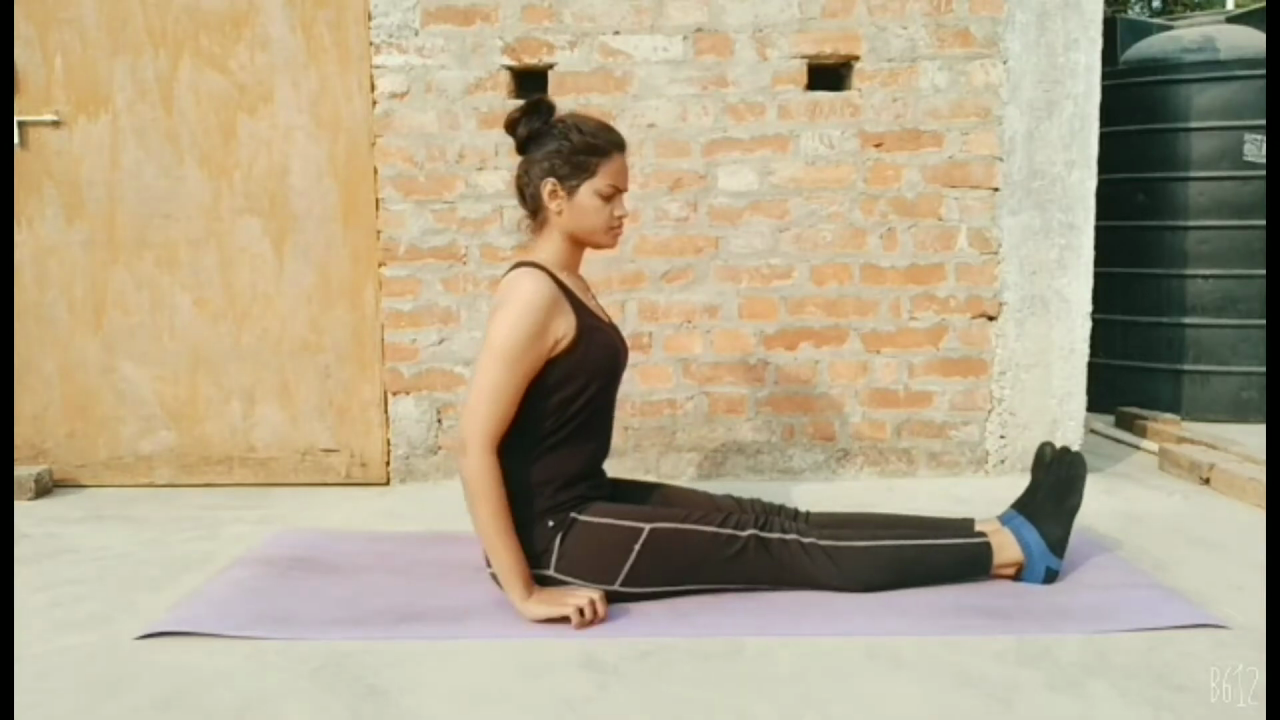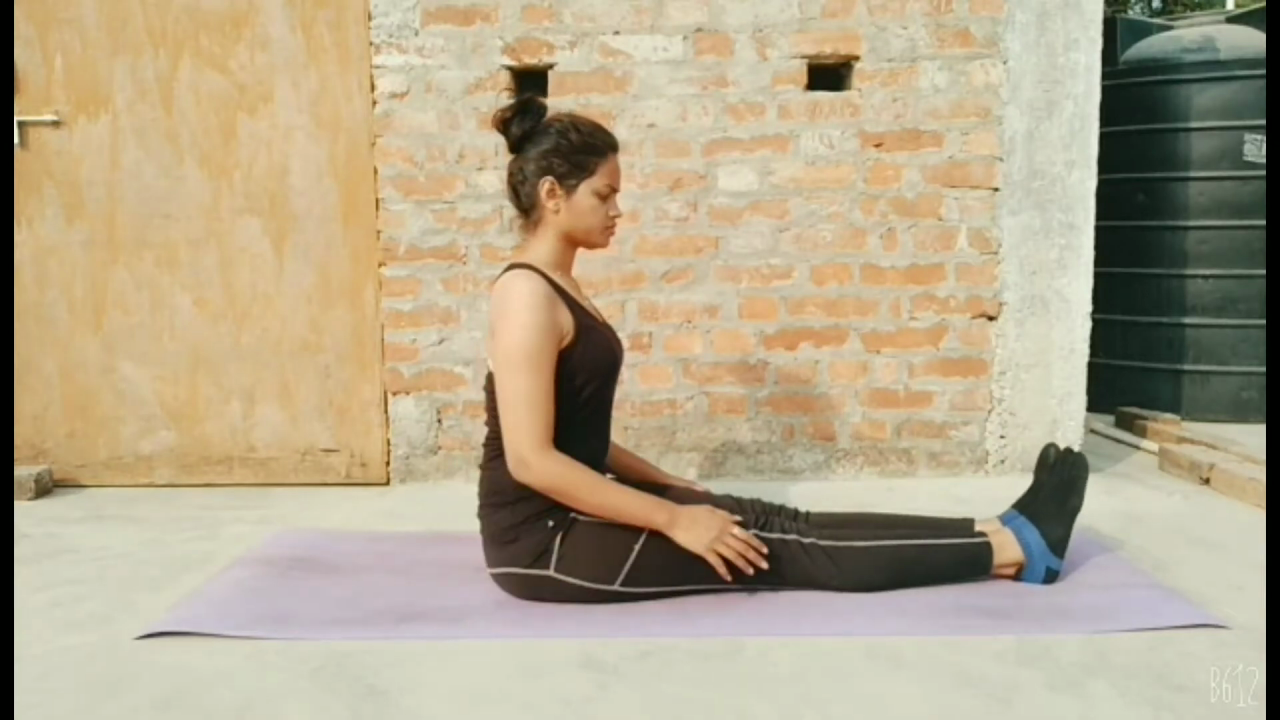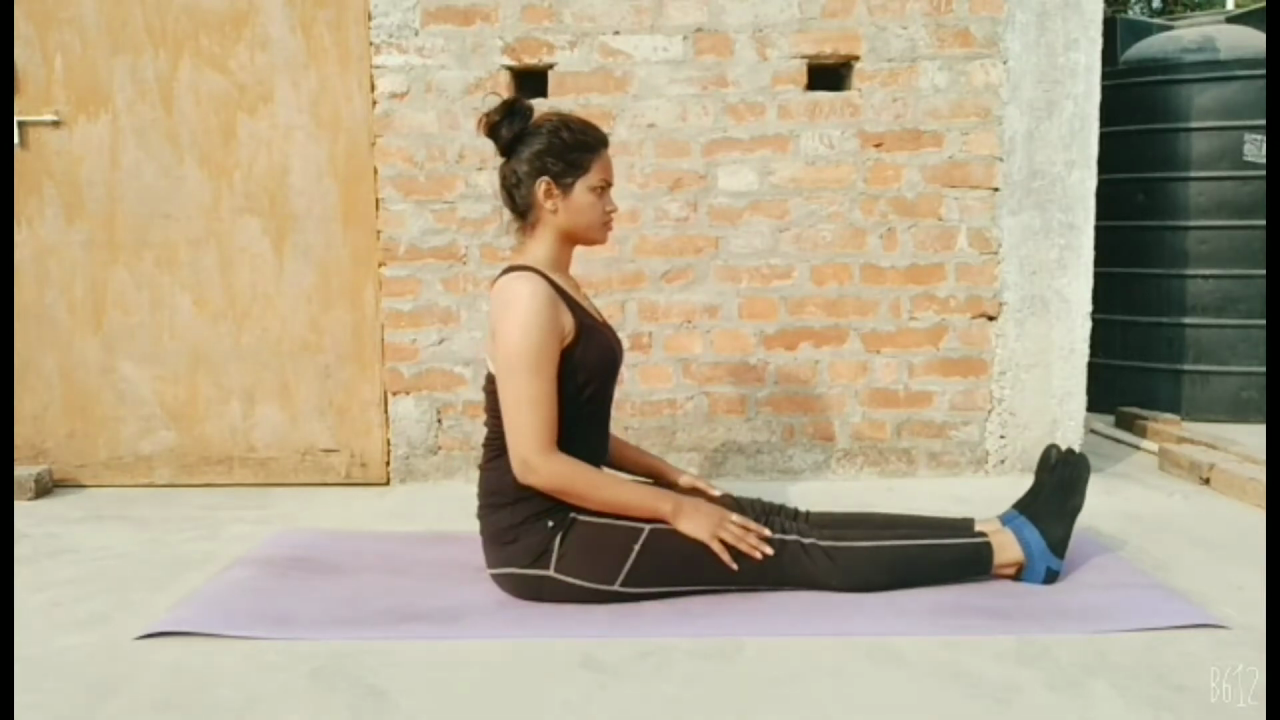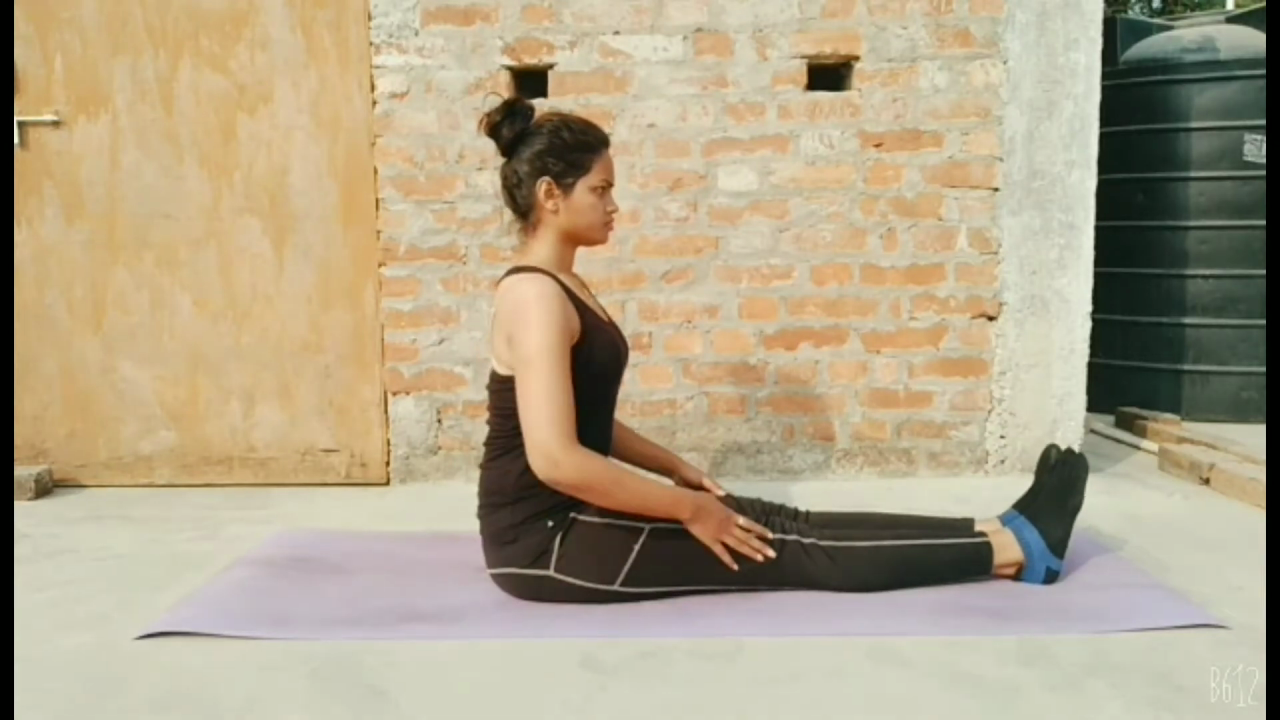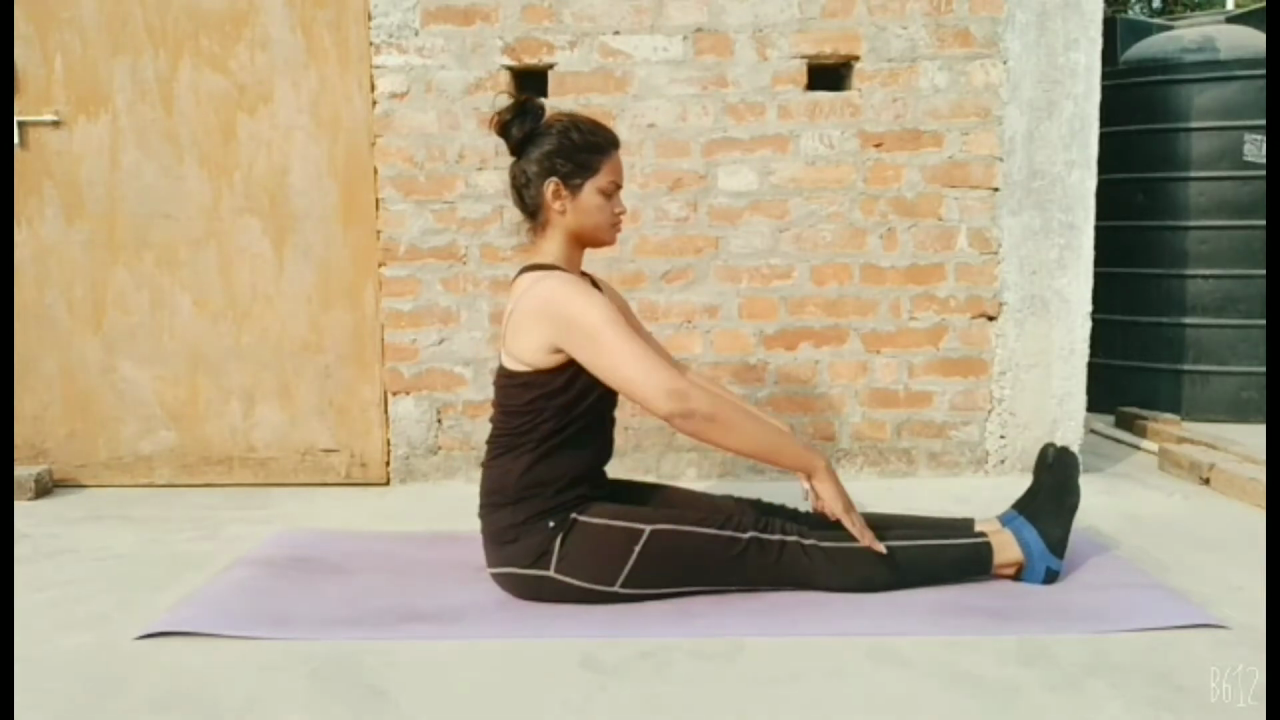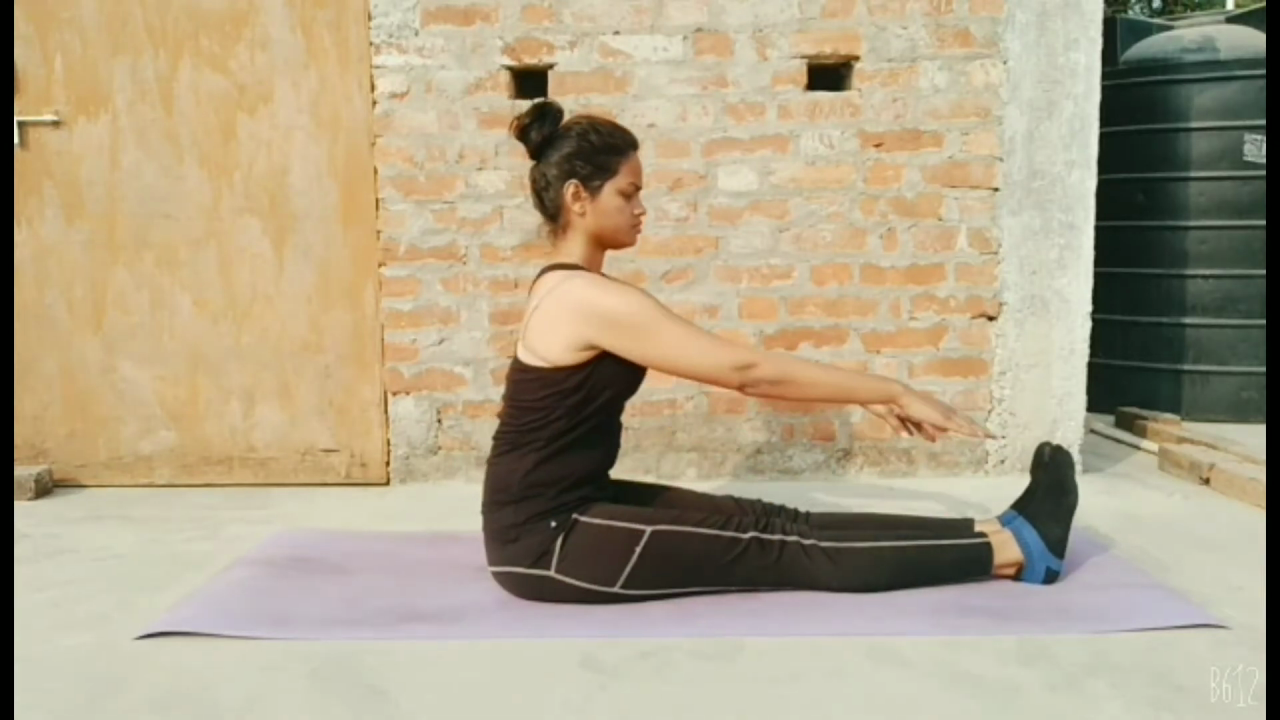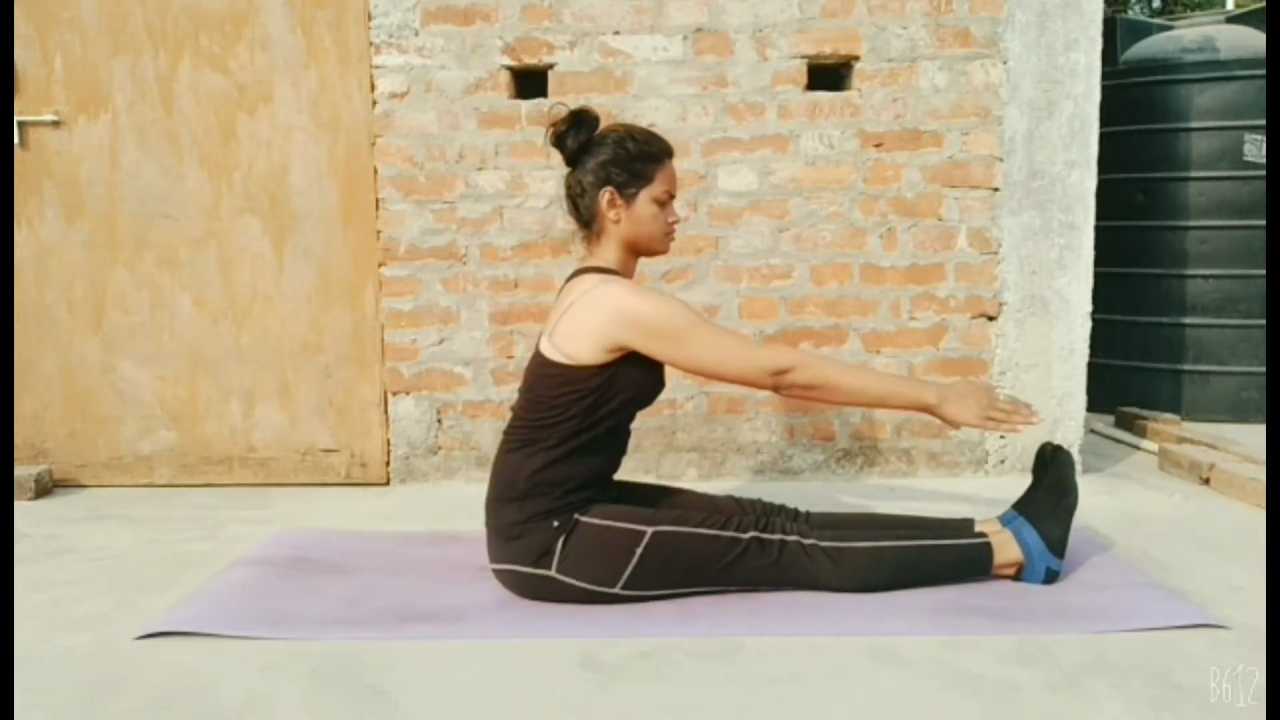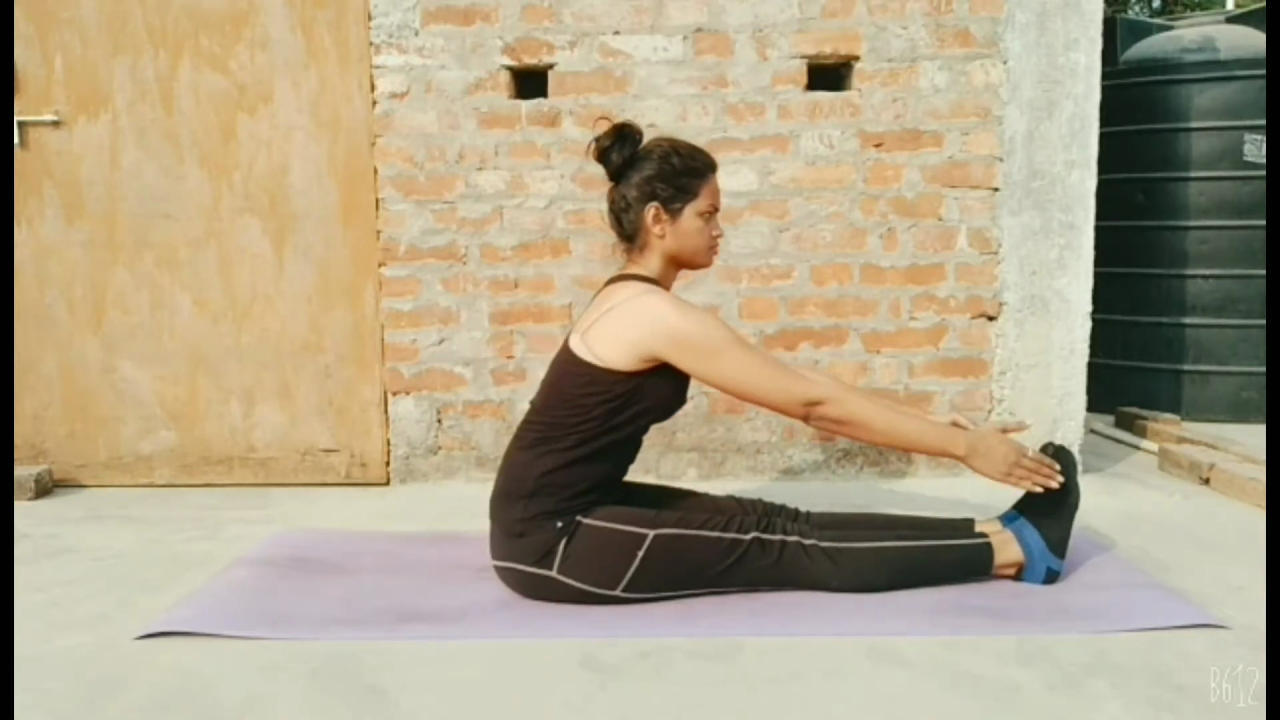
dt=0.4s
person 1, frame 1
left shoulder: (564, 284)
right shoulder: (533, 295)
right elbow: (475, 447)
right wrist: (521, 587)
left hip: (579, 505)
right hip: (549, 535)
left knee: (768, 521)
right knee: (771, 545)
left ankle: (1000, 535)
right ankle: (1012, 549)
person 1, frame 2
left shoulder: (555, 286)
right shoulder: (527, 296)
right elbow: (532, 460)
left wrist: (666, 487)
right wrist: (672, 520)
left hip: (570, 519)
right hip: (542, 540)
left knee: (770, 522)
right knee: (779, 544)
left ankle: (1001, 535)
right ankle: (1012, 549)
person 1, frame 3
left shoulder: (556, 287)
right shoulder: (528, 299)
right elbow: (536, 462)
left wrist: (669, 476)
right wrist: (675, 510)
left hip: (568, 517)
right hip: (542, 539)
left knee: (775, 522)
right knee: (775, 544)
left ankle: (1001, 534)
right ankle: (1013, 548)
person 1, frame 4
left shoulder: (563, 288)
right shoulder: (536, 299)
right elbow: (555, 458)
left wrist: (681, 473)
right wrist: (689, 508)
left hip: (570, 516)
right hip: (542, 540)
left knee: (771, 523)
right knee: (774, 543)
left ankle: (1001, 535)
right ankle: (1013, 549)
person 1, frame 5
left shoulder: (574, 288)
right shoulder: (556, 298)
left elbow: (675, 379)
right elbow: (681, 399)
left wrist: (796, 447)
right wrist: (811, 462)
left hip: (573, 510)
right hip: (542, 541)
left knee: (768, 523)
right knee: (773, 545)
left ankle: (996, 535)
right ankle: (1011, 550)
person 1, frame 6
left shoulder: (578, 288)
right shoulder: (585, 300)
left elbow: (726, 361)
right elbow: (745, 368)
left wrist: (868, 394)
right wrist: (892, 391)
left hip: (571, 511)
right hip: (543, 542)
left knee: (768, 523)
right knee: (771, 544)
left ankle: (996, 534)
right ankle: (1011, 550)
person 1, frame 7
left shoulder: (605, 292)
right shoulder: (619, 305)
left elbow: (767, 366)
right elbow: (782, 370)
right wrist: (935, 396)
left hip: (572, 512)
right hip: (545, 541)
left knee: (771, 522)
right knee: (771, 544)
left ankle: (998, 535)
right ankle: (1013, 550)
person 1, frame 8
left shoulder: (637, 299)
right shoulder: (657, 316)
left elbow: (798, 386)
right elbow: (815, 402)
right wrist: (964, 446)
left hip: (574, 513)
right hip: (549, 541)
left knee: (773, 523)
right knee: (776, 547)
left ankle: (998, 534)
right ankle: (1014, 550)
